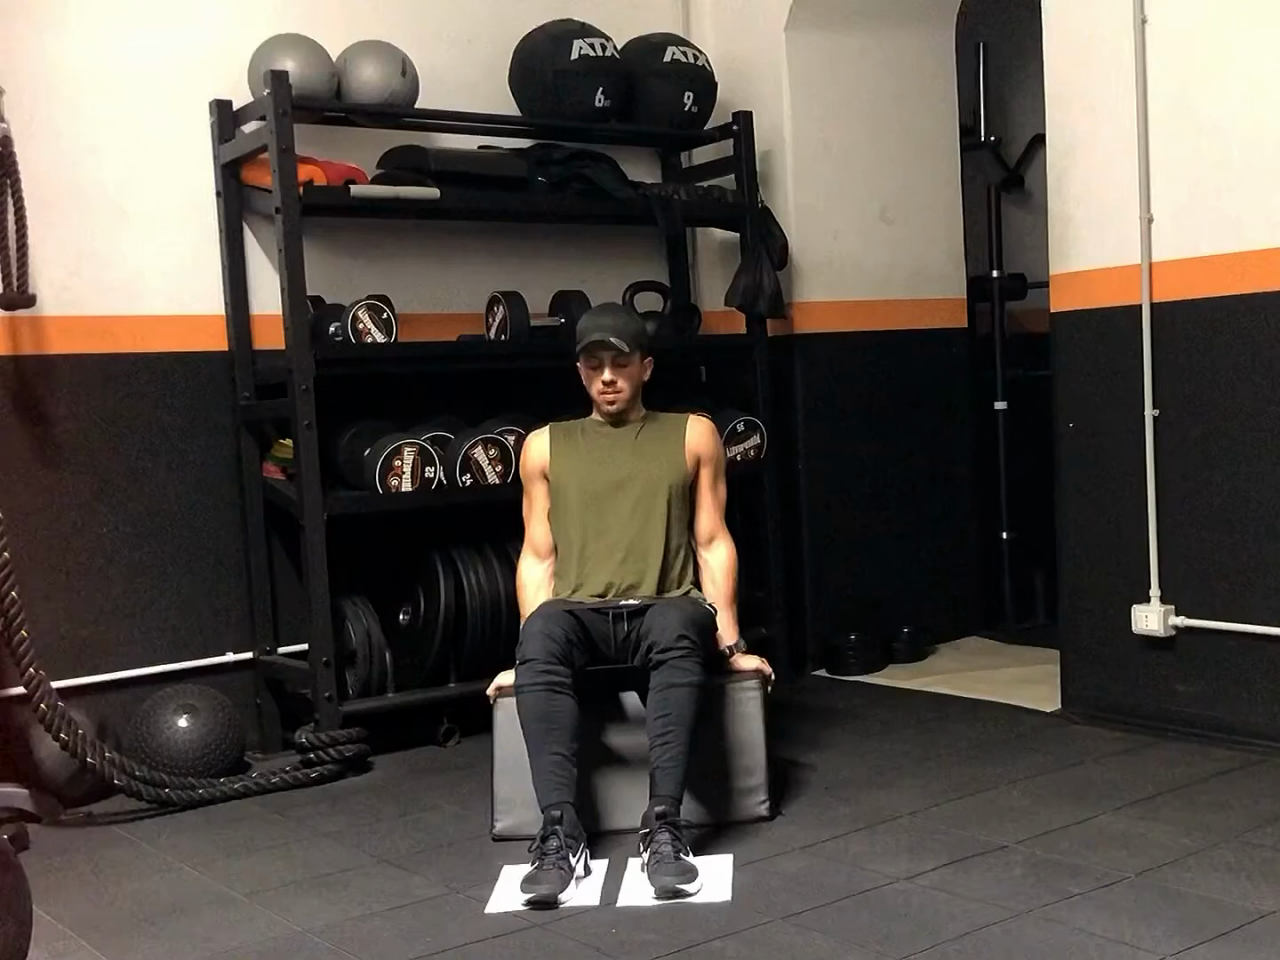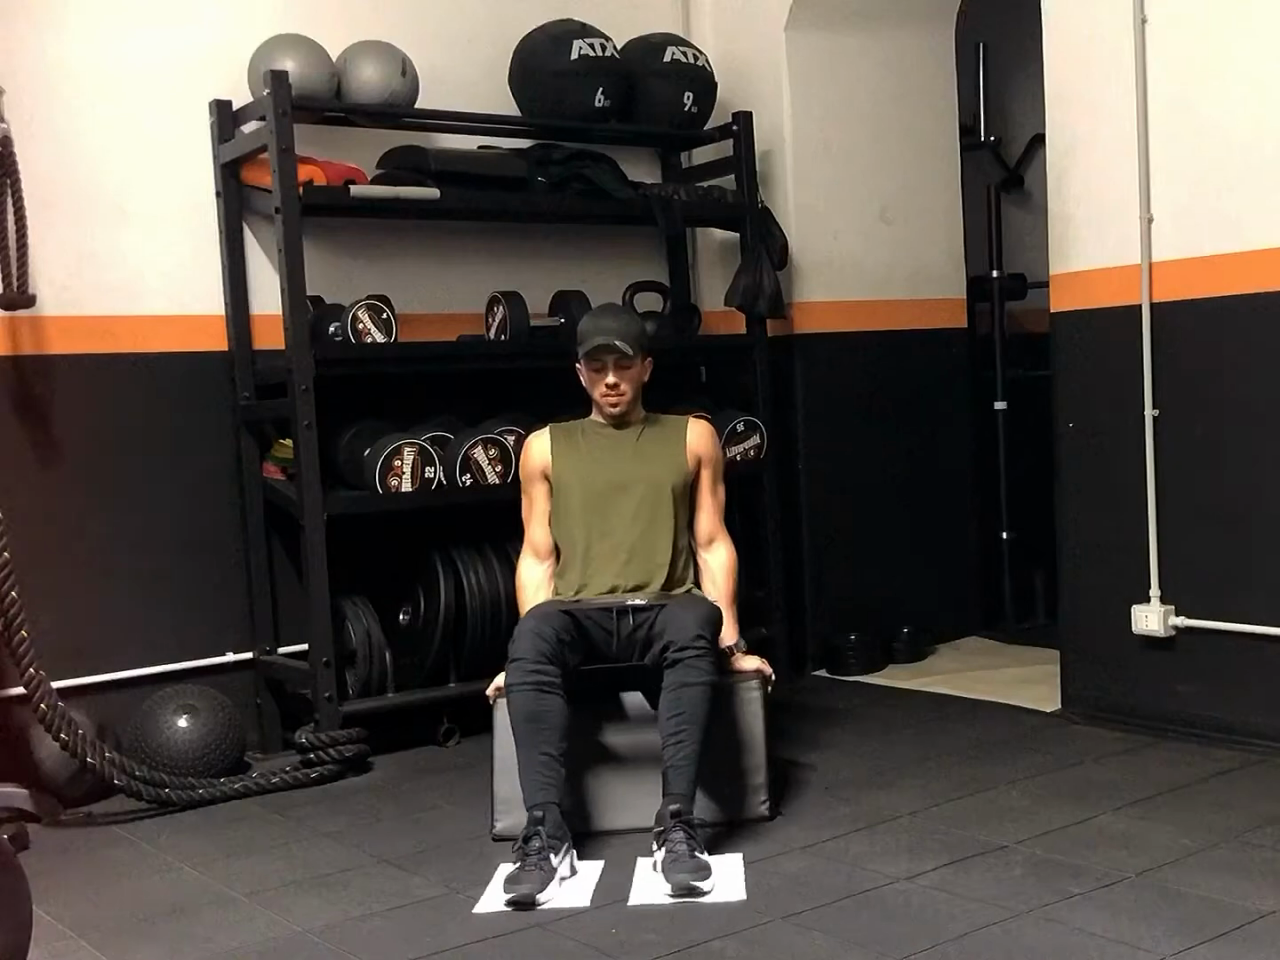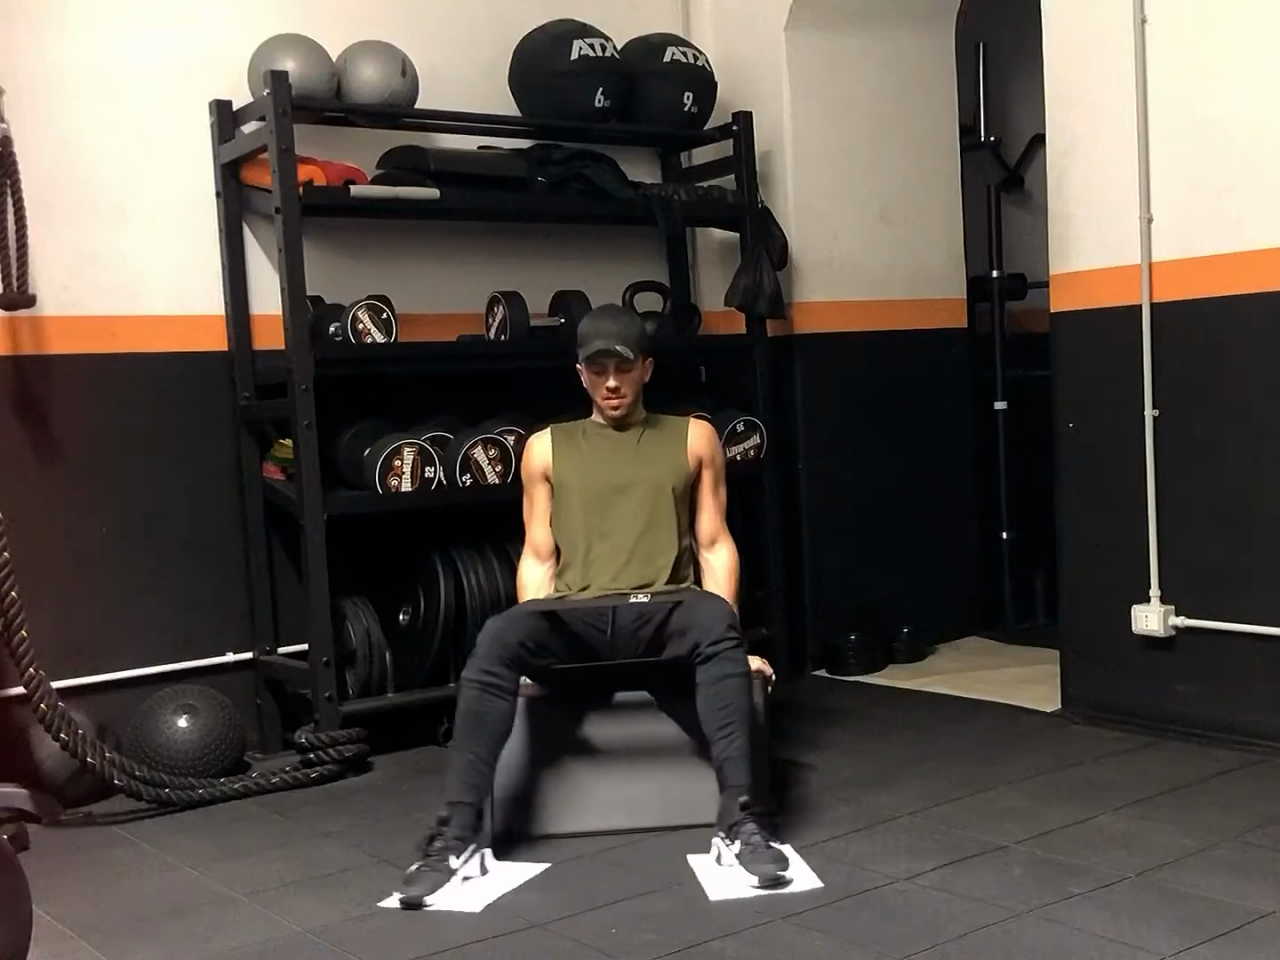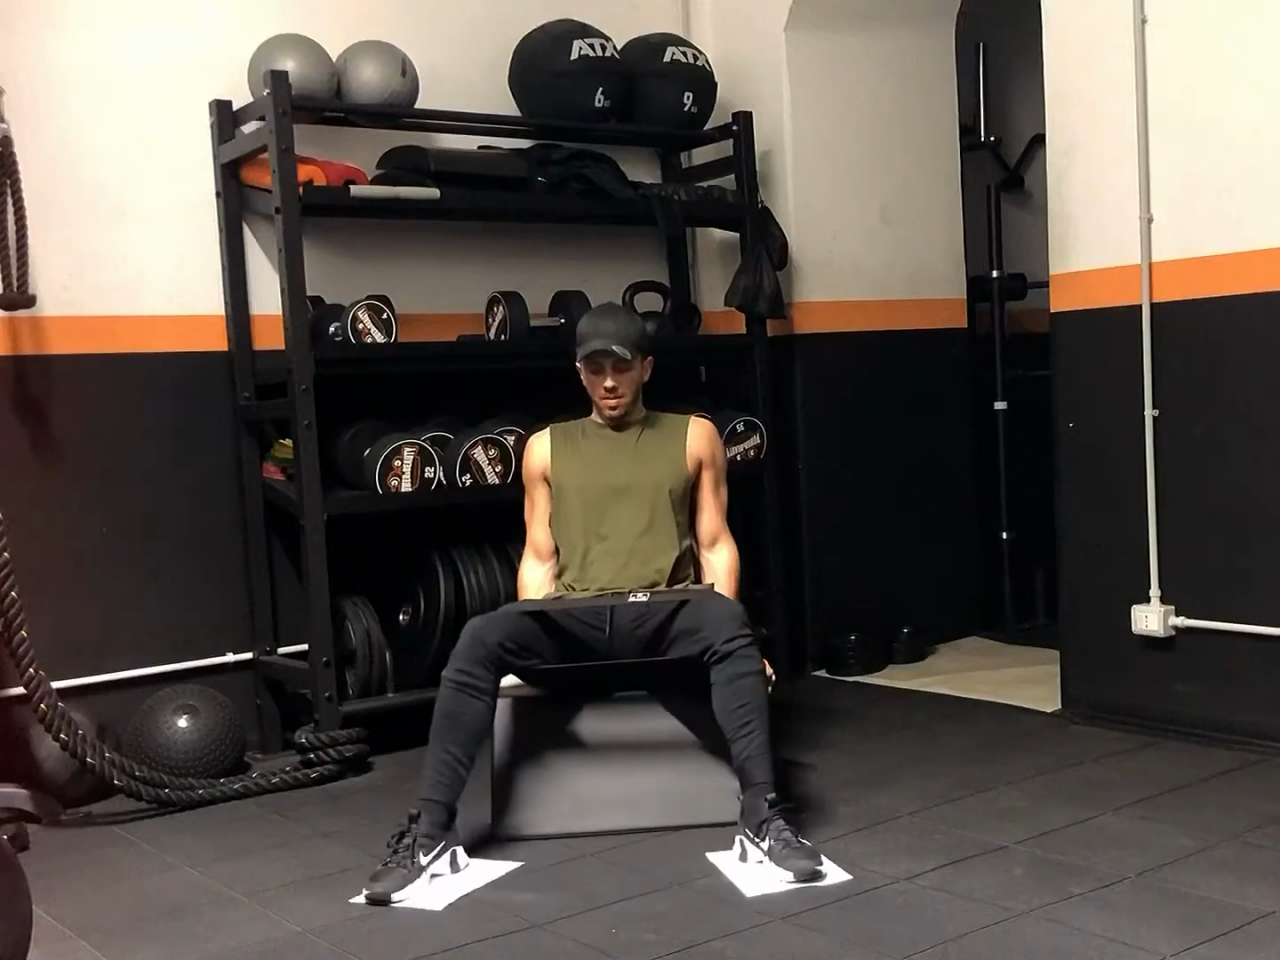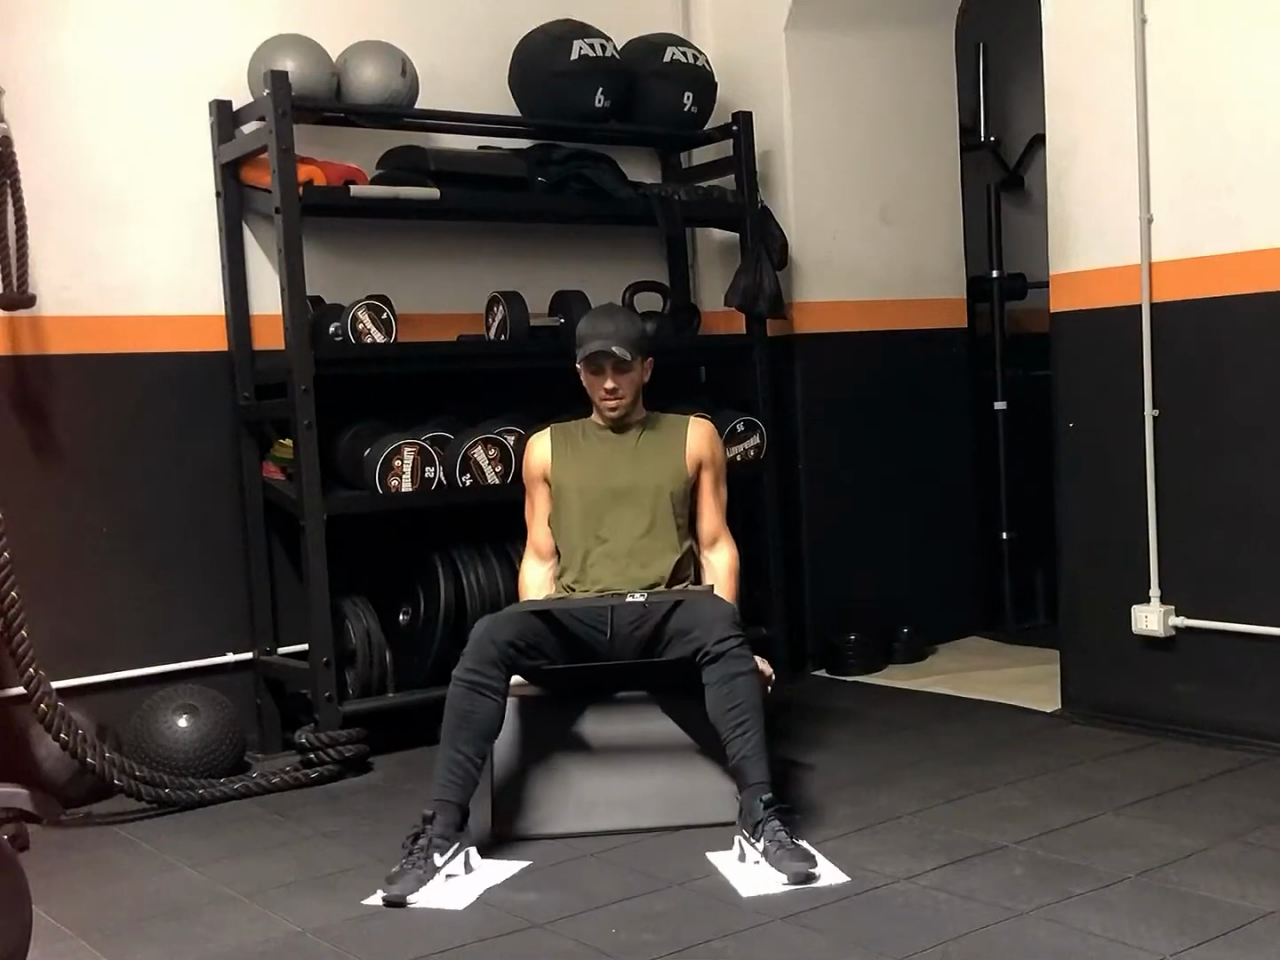
dt=0.3s
person 1, frame 1
left shoulder: (694, 434)
right shoulder: (545, 445)
left elbow: (713, 543)
right elbow: (538, 556)
left wrist: (730, 641)
right wrist: (530, 650)
left hip: (665, 613)
right hip: (581, 616)
left knee: (679, 632)
right knee: (543, 635)
left ankle: (663, 825)
right ankle: (560, 833)
person 1, frame 2
left shoulder: (693, 437)
right shoulder: (545, 447)
left elbow: (712, 544)
right elbow: (538, 557)
left wrist: (731, 641)
right wrist: (531, 648)
left hip: (665, 612)
right hip: (582, 618)
left knee: (693, 627)
right knee: (533, 635)
left ankle: (675, 824)
right ankle: (546, 833)
person 1, frame 3
left shoulder: (693, 437)
right shoulder: (546, 448)
left elbow: (715, 545)
right elbow: (539, 557)
left wrist: (725, 637)
right wrist: (530, 648)
left hip: (664, 610)
right hip: (580, 615)
left knee: (715, 621)
right knee: (497, 640)
left ankle: (739, 819)
right ankle: (455, 833)
person 1, frame 4
left shoulder: (694, 436)
right shoulder: (546, 447)
left elbow: (715, 544)
right elbow: (539, 557)
left wrist: (725, 639)
right wrist: (528, 645)
left hip: (664, 611)
right hip: (577, 615)
left knee: (729, 621)
right knee: (479, 641)
left ankle: (762, 815)
right ankle: (429, 831)
person 1, frame 5
left shoulder: (694, 436)
right shoulder: (546, 448)
left elbow: (715, 545)
right elbow: (540, 558)
left wrist: (733, 637)
right wrist: (528, 646)
left hip: (665, 610)
right hip: (579, 615)
left knee: (715, 618)
right knee: (488, 638)
left ankle: (760, 812)
right ankle: (440, 830)
